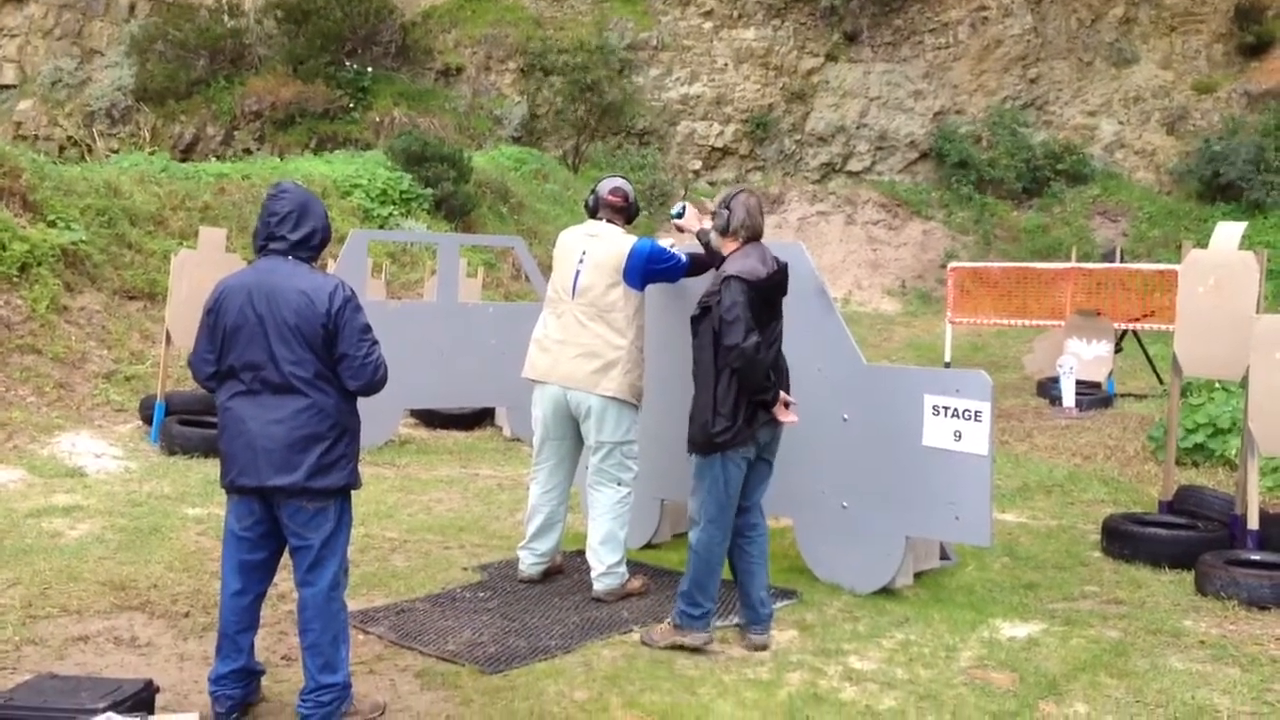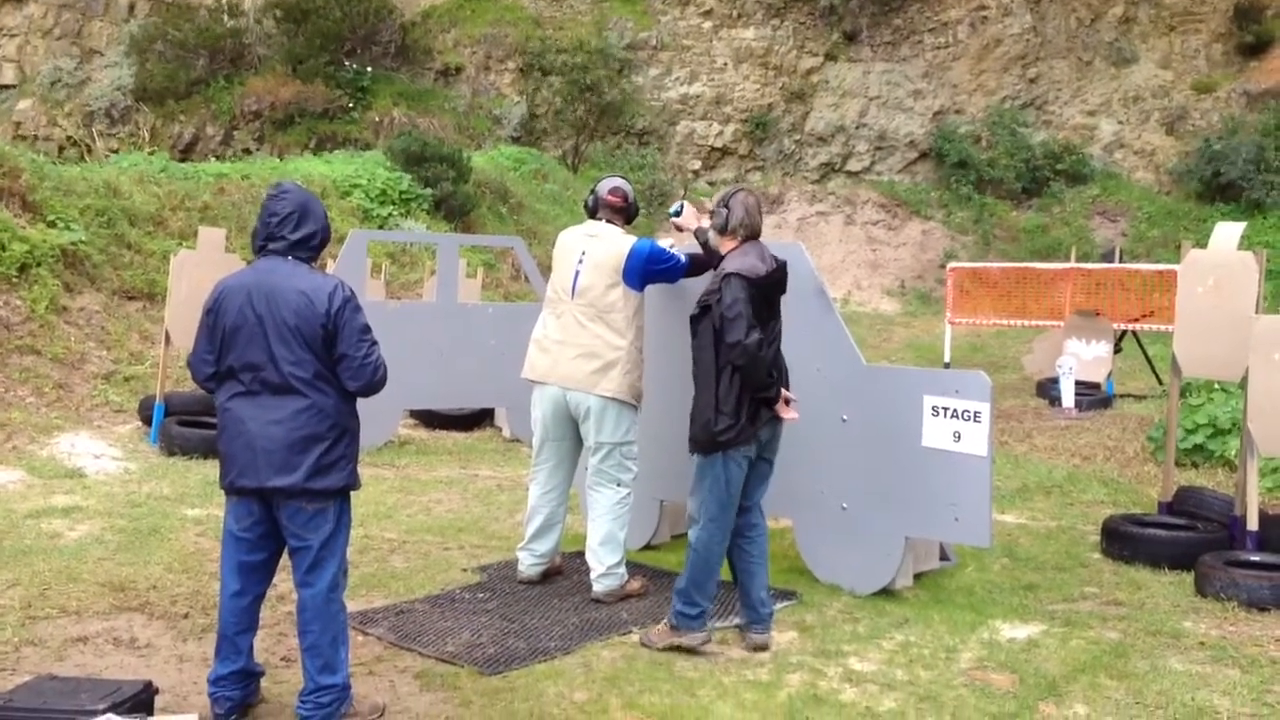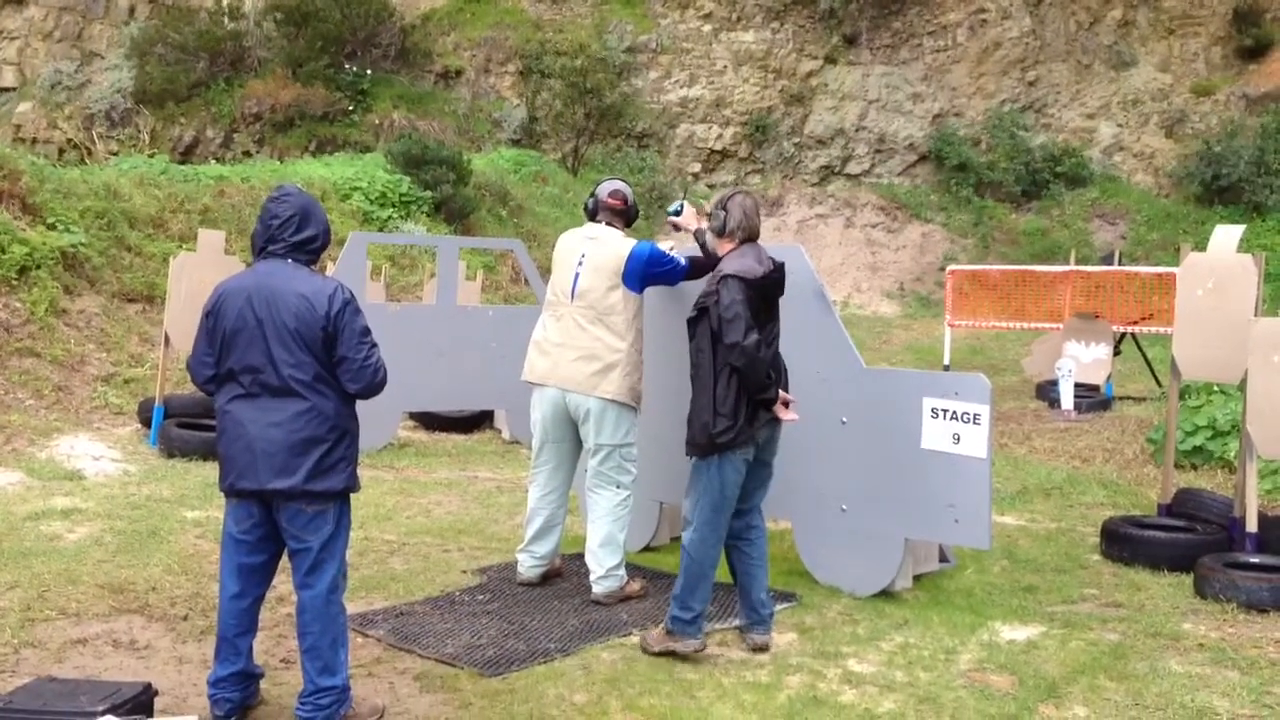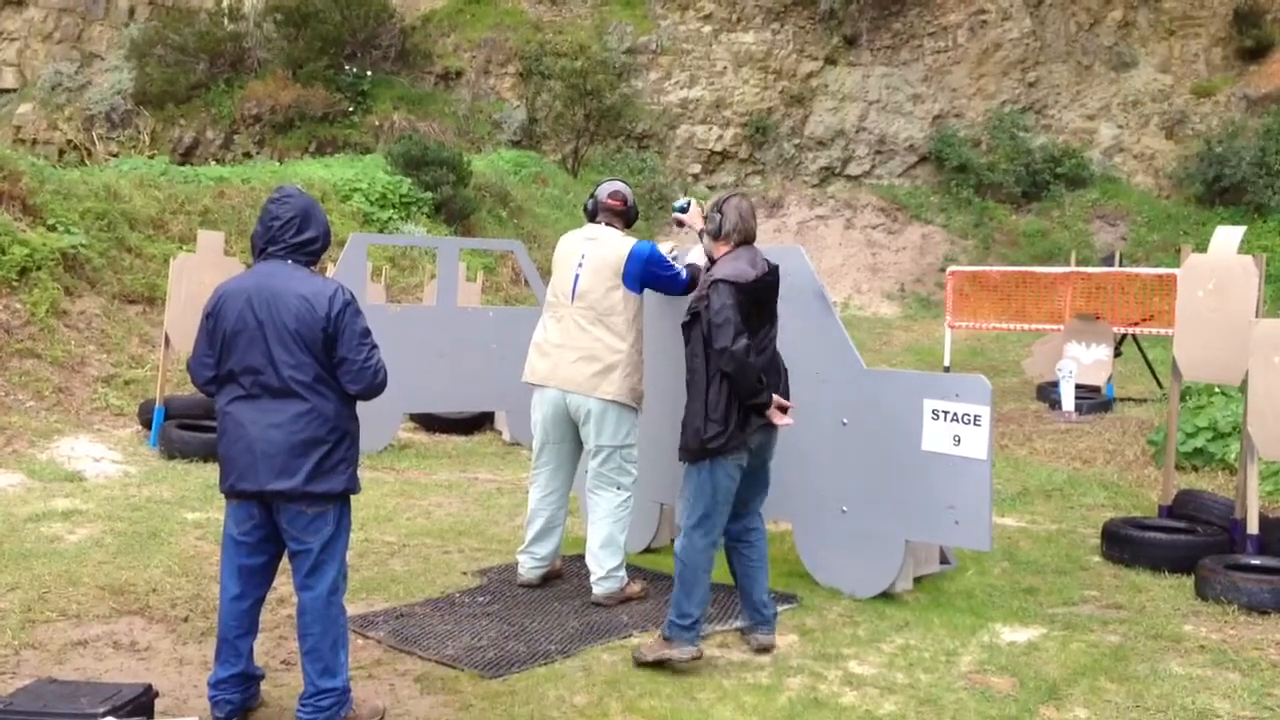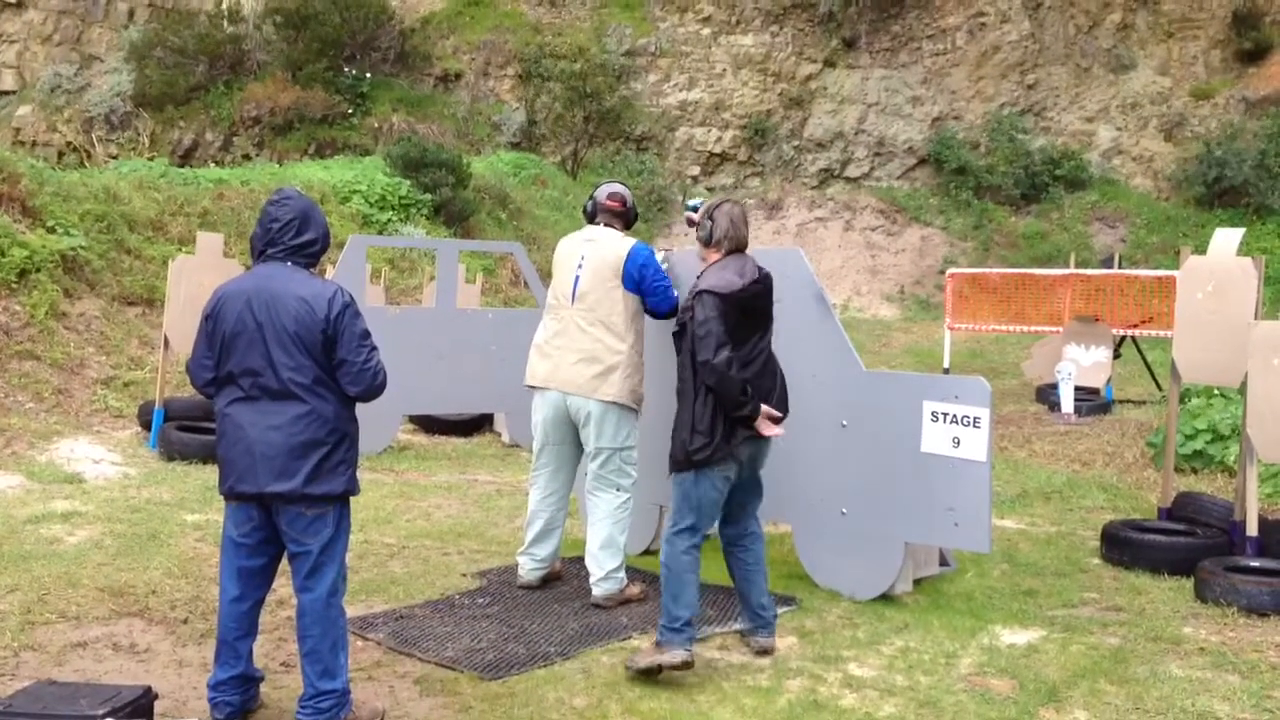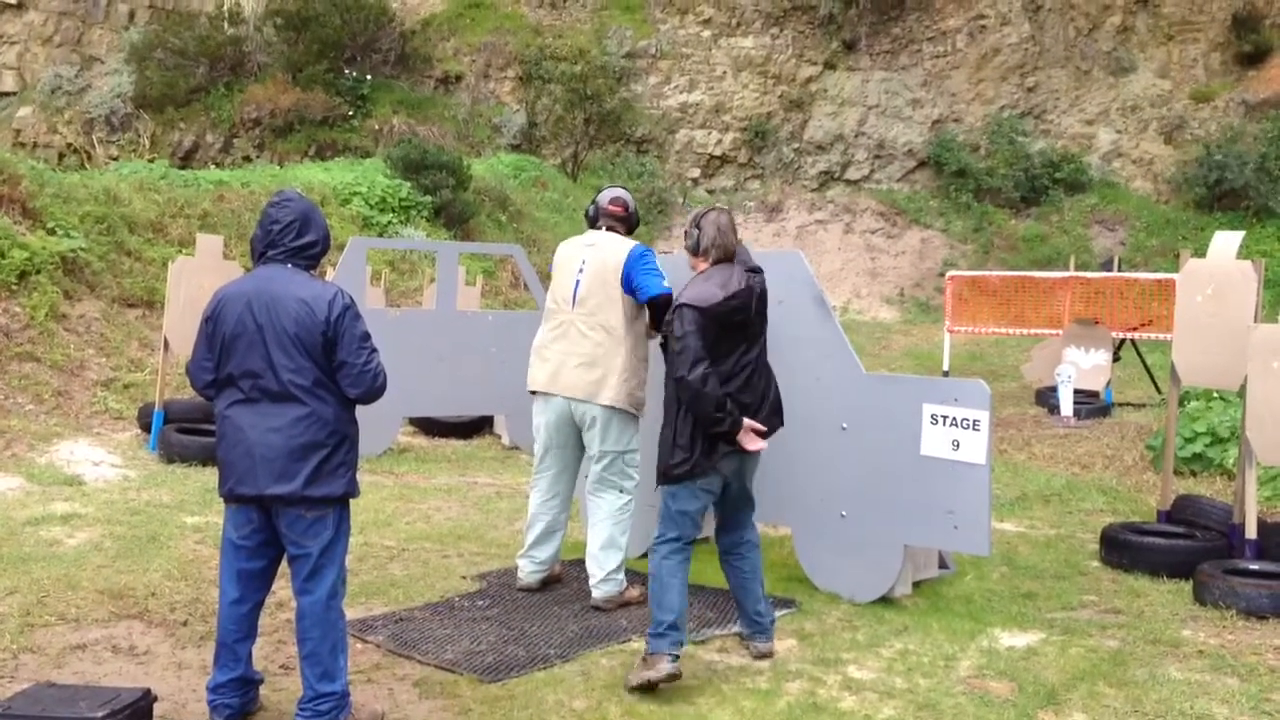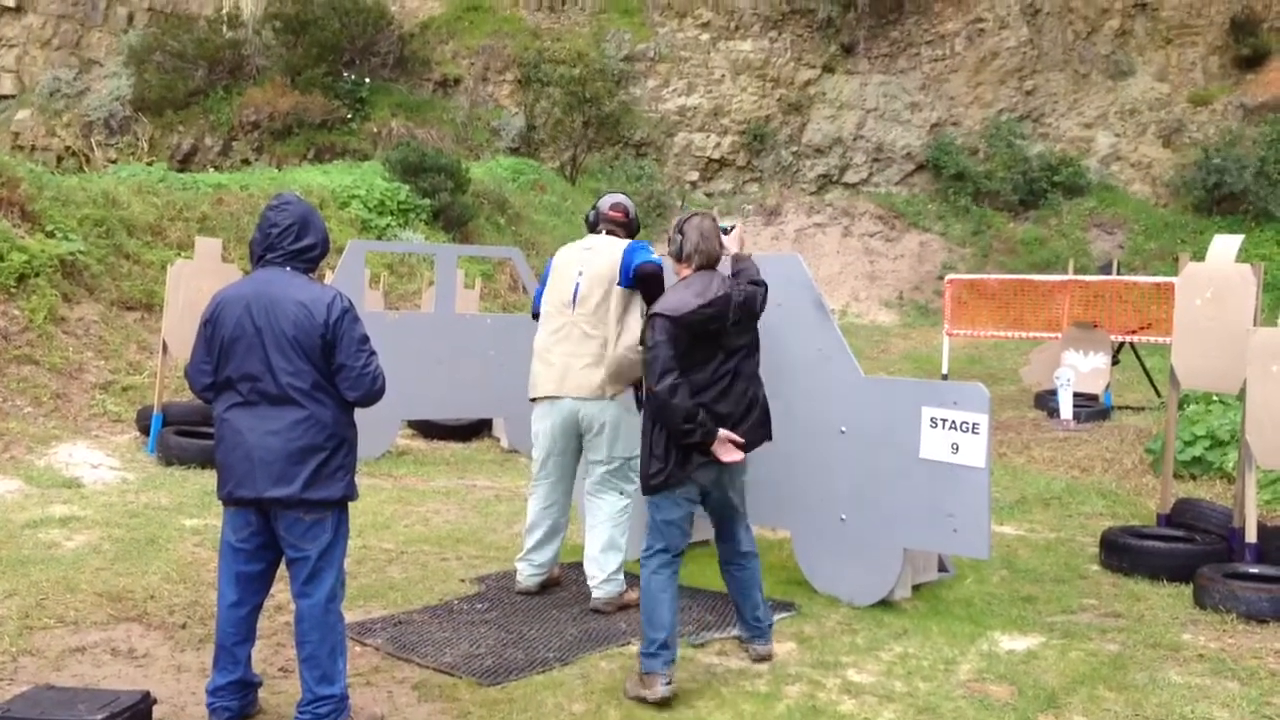
dt=0.1s
person 1, frame 1
left shoulder: (227, 291)
right shoulder: (330, 293)
left elbow: (204, 370)
right elbow: (367, 376)
right wrist: (326, 371)
left hip: (247, 462)
right hip: (312, 463)
left knee: (241, 577)
right knee: (320, 582)
person 1, frame 2
left shoulder: (226, 291)
right shoulder: (329, 293)
left elbow: (203, 370)
right elbow: (367, 376)
right wrist: (325, 373)
left hip: (245, 463)
right hip: (312, 465)
left knee: (241, 579)
right knee: (319, 583)
person 1, frame 3
left shoulder: (226, 294)
right shoulder: (329, 296)
left elbow: (202, 373)
right elbow: (367, 379)
right wrist: (325, 374)
left hip: (245, 465)
right hip: (311, 467)
left knee: (240, 581)
right knee: (318, 586)
person 1, frame 4
left shoulder: (226, 295)
right shoulder: (330, 297)
left elbow: (202, 374)
right elbow: (367, 380)
right wrist: (324, 376)
left hip: (245, 466)
right hip: (312, 468)
left knee: (241, 583)
right knee: (319, 587)
person 1, frame 5
left shoulder: (225, 297)
right shoulder: (329, 299)
left elbow: (201, 376)
right elbow: (367, 382)
right wrist: (323, 378)
left hip: (245, 468)
right hip: (311, 471)
left knee: (240, 585)
right knee: (318, 589)
person 1, frame 6
left shoulder: (226, 299)
right shoulder: (330, 301)
left elbow: (202, 378)
right elbow: (367, 384)
right wrist: (325, 380)
left hip: (244, 470)
right hip: (311, 472)
left knee: (239, 587)
right knee: (318, 592)
person 1, frame 7
left shoulder: (224, 302)
right shoulder: (328, 304)
left elbow: (200, 382)
right elbow: (365, 388)
right wrist: (322, 384)
left hip: (243, 473)
right hip: (309, 475)
left knee: (238, 590)
right knee: (317, 595)
person 2, frame 1
left shoulder: (733, 280)
right shoulder: (763, 268)
left elbow: (743, 349)
left wrist: (768, 397)
right wrist: (701, 232)
left hip: (733, 419)
right hip: (762, 420)
left knee: (710, 521)
right knee: (749, 519)
left ankle: (691, 622)
right ankle: (756, 624)
person 2, frame 2
left shoulder: (733, 278)
right shoulder: (761, 267)
left elbow: (744, 347)
left wrist: (769, 393)
right wrist: (696, 230)
left hip: (734, 418)
right hip: (762, 418)
left knee: (709, 520)
right knee: (747, 518)
left ankle: (687, 621)
right ankle: (757, 622)
person 2, frame 3
left shoulder: (730, 279)
right shoulder: (758, 268)
left elbow: (742, 348)
left wrist: (768, 394)
right wrist: (695, 231)
left hip: (732, 420)
right hip: (760, 419)
left knee: (704, 523)
right knee: (746, 520)
left ankle: (683, 627)
right ankle: (757, 624)
person 2, frame 4
left shoulder: (721, 282)
right shoulder: (762, 272)
left elbow: (732, 353)
left wrist: (760, 399)
left hip: (727, 423)
right hip: (758, 423)
left knee: (698, 526)
right knee: (746, 521)
left ankle: (681, 634)
right ankle: (761, 625)
person 2, frame 5
left shoulder: (708, 291)
right shoulder: (755, 279)
left elbow: (715, 364)
left wrist: (747, 411)
left hip: (716, 433)
right hip: (751, 433)
left knee: (683, 535)
right knee: (742, 526)
left ankle: (673, 639)
right ankle: (761, 627)
person 2, frame 6
left shoulder: (691, 304)
right shoulder: (751, 291)
left elbow: (692, 379)
left wrist: (728, 423)
left hip: (700, 446)
right hip: (739, 442)
left knee: (670, 545)
right knee: (739, 534)
left ankle: (662, 652)
right ankle: (759, 631)
person 2, frame 7
left shoulder: (667, 312)
right shoulder: (740, 298)
left elbow: (665, 389)
left wrist: (703, 436)
right wrist: (739, 252)
left hip: (681, 456)
right hip: (730, 450)
left knee: (660, 556)
right knee: (737, 542)
left ankle: (656, 670)
right ankle: (758, 635)
person 3, frame 1
left shoulder: (566, 240)
right shoulder: (635, 251)
right elbow: (691, 265)
left hip: (551, 376)
right hip: (604, 383)
left knee: (549, 472)
right knee: (610, 480)
left ankle: (534, 559)
right ankle: (609, 578)
person 3, frame 2
left shoulder: (565, 240)
right shoulder: (635, 251)
right elbow: (691, 265)
left hip: (550, 376)
right hip: (604, 384)
left knee: (548, 473)
right knee: (610, 481)
left ankle: (534, 561)
right ankle: (609, 579)
person 3, frame 3
left shoulder: (565, 242)
right shoulder: (634, 254)
right elbow: (691, 268)
right wrist: (721, 252)
left hip: (550, 379)
right hip: (603, 386)
left knee: (547, 475)
right knee: (609, 484)
left ankle: (533, 562)
right ankle: (608, 581)
person 3, frame 4
left shoulder: (565, 244)
right shoulder: (636, 252)
right elbow: (686, 283)
left hip: (550, 379)
right hip: (604, 386)
left knee: (548, 476)
right knee: (611, 484)
left ankle: (534, 564)
right ankle: (609, 581)
person 3, frame 5
left shoulder: (565, 246)
right shoulder: (634, 254)
right elbow: (666, 307)
left hip: (552, 382)
right hip: (604, 388)
left knee: (548, 478)
right knee: (609, 485)
left ankle: (534, 565)
right ankle: (607, 584)
person 3, frame 6
left shoulder: (564, 250)
right shoulder: (633, 256)
right elbow: (660, 302)
right wrist: (655, 325)
left hip: (550, 384)
right hip: (608, 392)
left knee: (549, 480)
right knee: (610, 488)
left ankle: (533, 568)
right ankle: (607, 586)
person 3, frame 7
left shoulder: (562, 256)
right shoulder: (629, 253)
left elbow: (539, 311)
right elbow: (650, 272)
right wrist: (652, 307)
left hip: (552, 388)
right hip: (607, 392)
left knee: (548, 485)
right knee: (609, 490)
left ankle: (533, 571)
right ankle: (606, 587)
